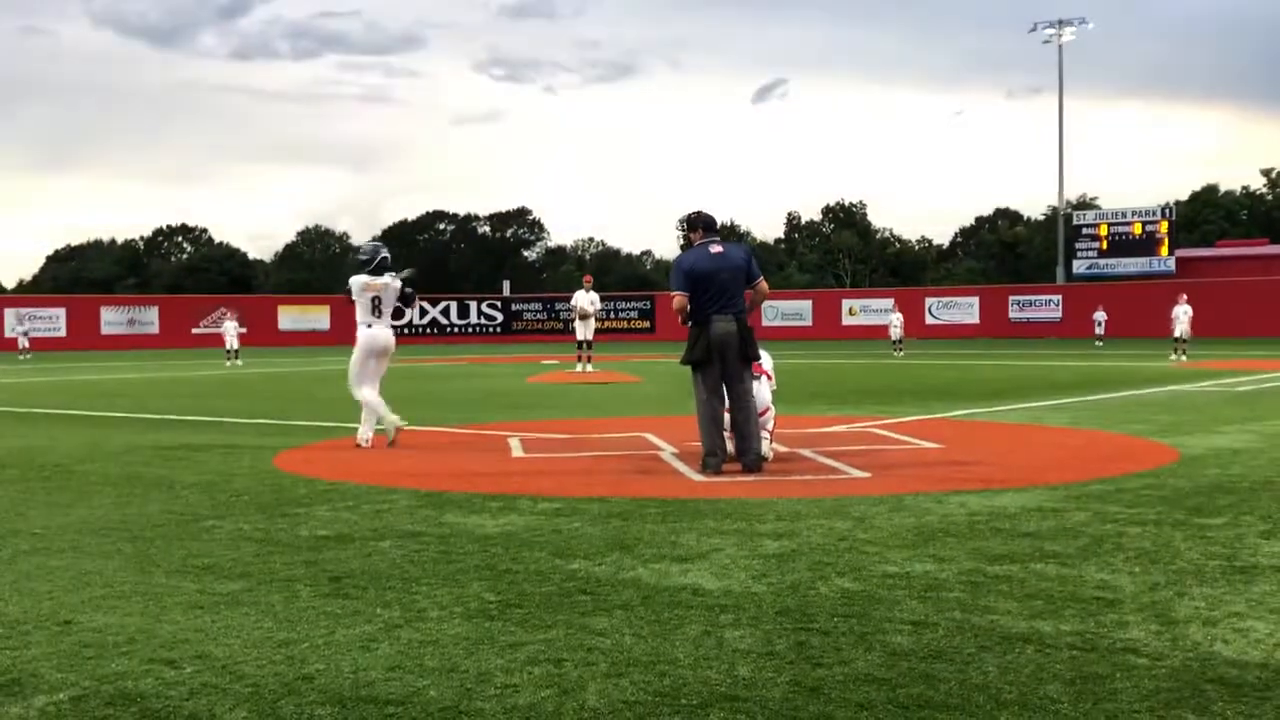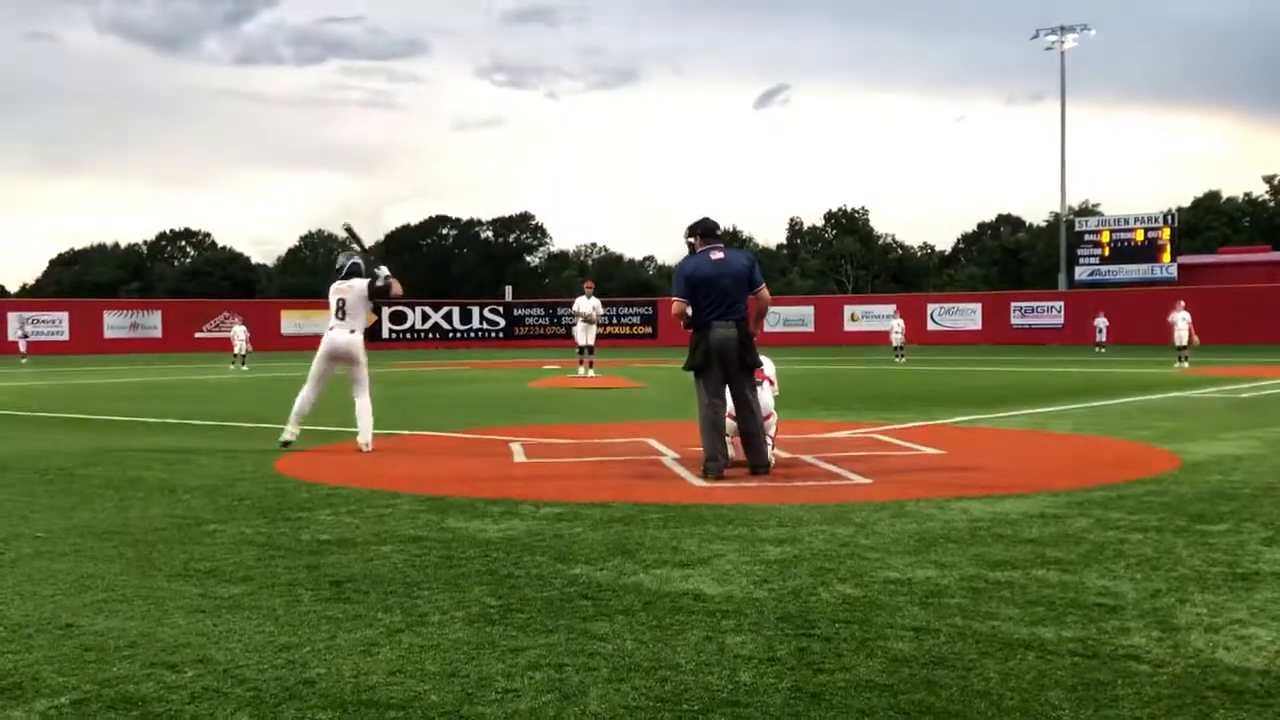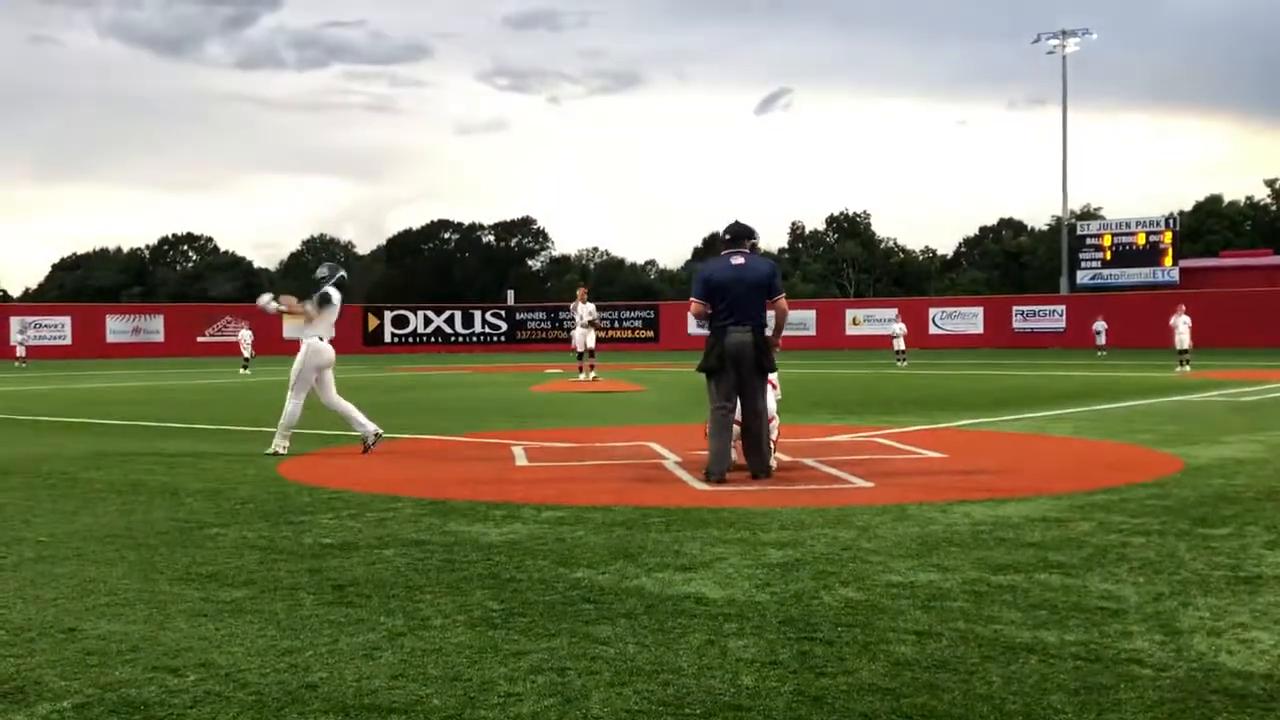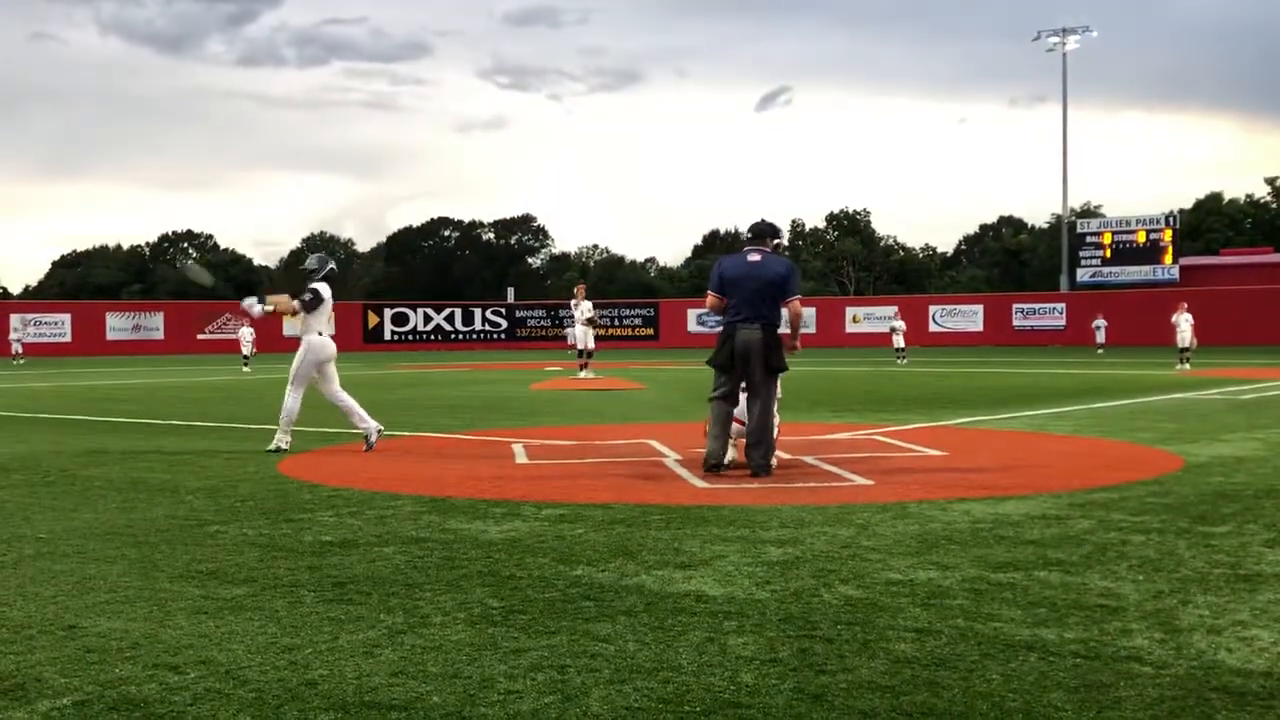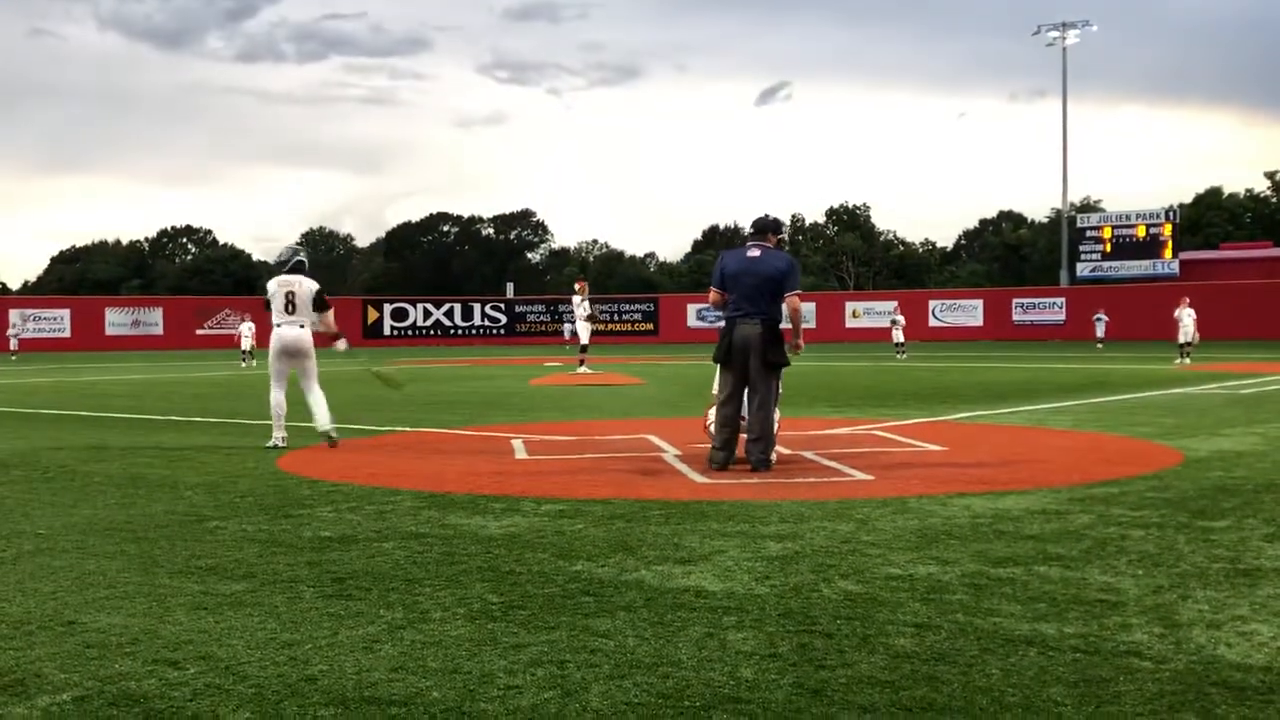
dt=0.4s
person 1, frame 1
left shoulder: (686, 260)
right shoulder: (742, 252)
left elbow: (679, 304)
right elbow: (762, 290)
left wrist: (685, 318)
left hip: (705, 333)
right hip: (737, 329)
left knee: (709, 398)
right knee: (742, 397)
left ankle: (713, 460)
right ankle: (751, 458)
person 1, frame 2
left shoulder: (687, 265)
right shoulder: (745, 259)
left elbow: (677, 310)
right elbow: (765, 299)
left wrist: (689, 321)
right wrist: (755, 326)
left hip: (707, 339)
right hip: (739, 336)
left knee: (711, 404)
right knee: (747, 401)
left ankle: (714, 465)
right ankle: (759, 461)
person 1, frame 3
left shoulder: (707, 269)
right shoulder: (766, 266)
left elbow: (696, 310)
right elbow: (782, 308)
right wrist: (776, 336)
left hip: (721, 342)
right hip: (754, 341)
left knee: (721, 407)
right knee: (756, 407)
left ankle: (717, 469)
right ankle: (760, 466)
person 1, frame 4
left shoulder: (724, 263)
right shoulder: (784, 266)
left elbow: (712, 304)
right elbow: (795, 310)
right wrist: (795, 338)
left hip: (732, 338)
right hip: (765, 339)
left knee: (722, 398)
right knee: (762, 403)
left ankle: (715, 455)
right ankle: (759, 463)
person 1, frame 5
left shoulder: (726, 258)
right shoulder: (784, 261)
left elbow: (714, 300)
right elbow: (793, 305)
right wrist: (797, 336)
left hip: (734, 332)
right hip: (766, 335)
left knee: (728, 397)
right knee: (763, 399)
left ankle: (720, 457)
right ankle: (759, 458)
person 2, frame 1
left shoulder: (355, 281)
right shoulder: (395, 283)
right elbow: (413, 303)
left hip: (367, 335)
right hip: (387, 337)
left knee: (360, 387)
right knee: (371, 386)
left ankle: (391, 421)
right ankle: (365, 435)
person 2, frame 2
left shoulder: (334, 287)
right shoulder: (365, 285)
right elbow: (397, 291)
right wrist: (385, 275)
left hip: (331, 339)
right hip: (354, 341)
left knee: (311, 389)
right knee: (362, 394)
left ankle: (291, 432)
right ankle: (365, 440)
person 2, frame 3
left shoulder: (329, 293)
right shoulder: (326, 295)
left elbow: (308, 311)
right elbow: (301, 307)
left wrist: (277, 306)
right wrist: (275, 302)
left hip: (313, 348)
right hip: (321, 350)
left knee: (295, 397)
right knee: (331, 398)
left ankle: (280, 443)
right ankle: (369, 430)
person 2, frame 4
left shoulder: (319, 288)
right shoulder: (318, 290)
left elbow: (295, 307)
right elbow: (290, 302)
left wrist: (263, 308)
right wrist: (261, 301)
left hip: (313, 344)
right hip: (326, 345)
left knee: (294, 391)
right knee: (335, 392)
left ankle: (282, 439)
right ankle: (371, 428)
person 2, frame 5
left shoulder: (272, 283)
right shoulder: (311, 285)
right elbow: (325, 313)
right wrist: (336, 336)
left hip: (279, 335)
right hip: (303, 336)
left knee: (277, 388)
right knee: (311, 385)
left ankle: (278, 436)
right ankle: (325, 425)
